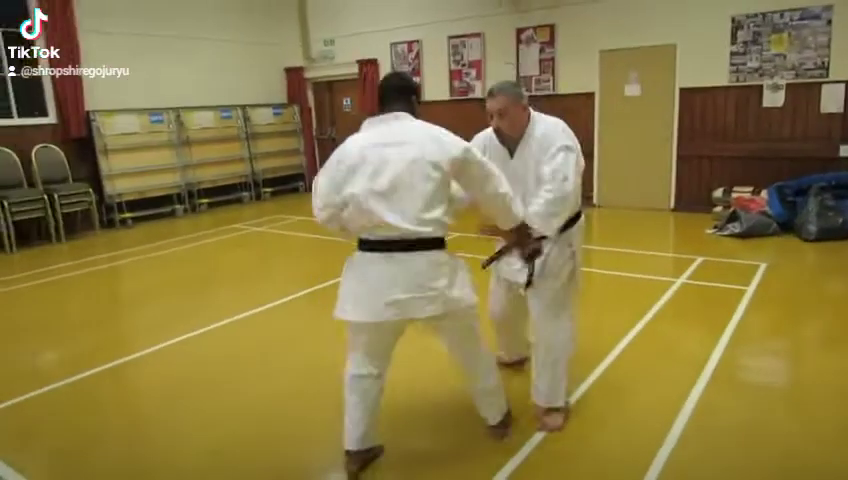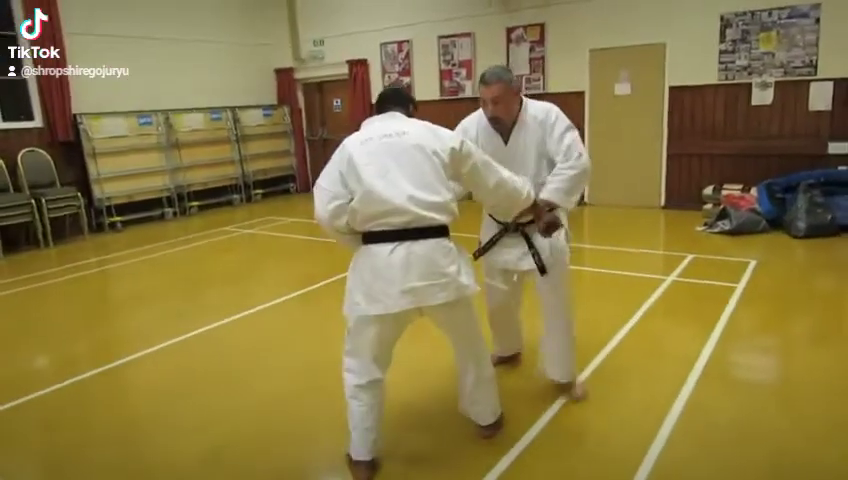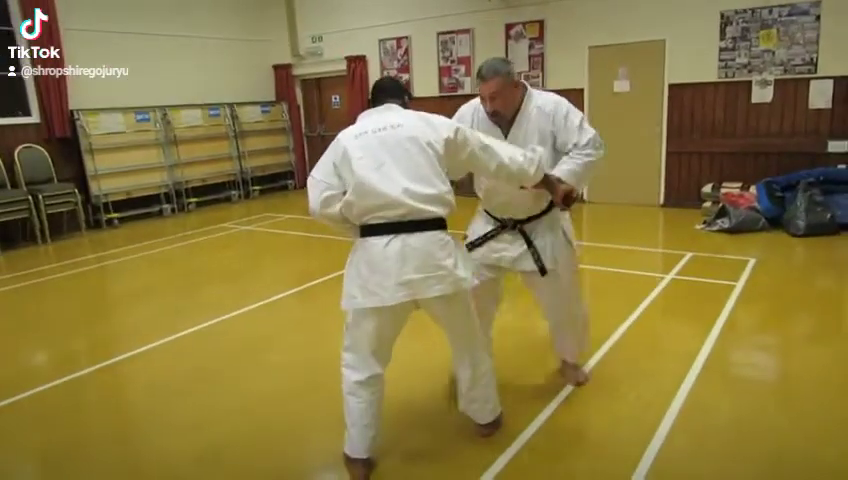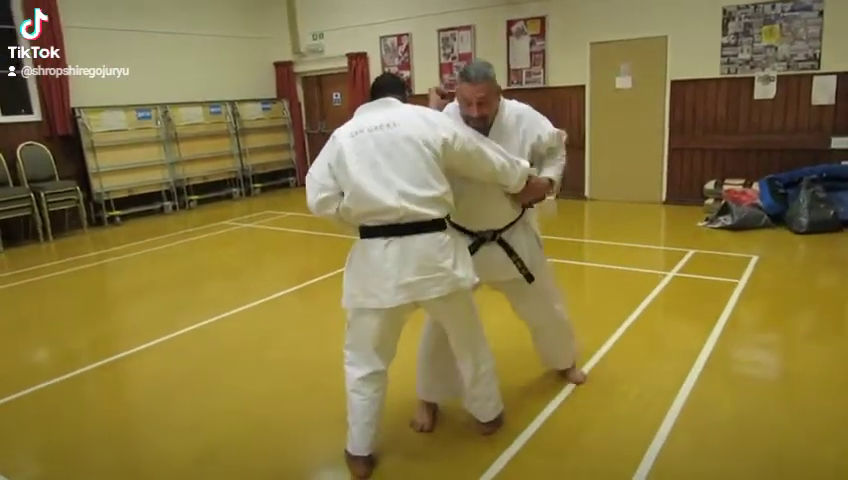
dt=0.3s
person 1, frame 1
left shoulder: (349, 147)
right shoulder: (442, 141)
left elbow: (325, 210)
right elbow: (494, 190)
right wrist: (517, 228)
left hip: (370, 270)
right hip: (428, 269)
left knee: (365, 363)
right knee: (470, 349)
right ankle: (496, 416)
person 1, frame 2
left shoulder: (351, 145)
right shoulder: (437, 135)
left elbow: (328, 211)
right elbow: (496, 180)
right wrist: (538, 209)
left hip: (378, 265)
right hip: (434, 256)
left knee: (363, 365)
right knee: (469, 343)
right ankle: (487, 417)
person 1, frame 3
left shoulder: (346, 138)
right shoulder: (434, 125)
left elbow: (321, 202)
right elbow: (500, 158)
right wrist: (550, 182)
left hip: (376, 257)
right hip: (432, 249)
left knee: (362, 360)
right knee: (467, 340)
right ankle: (485, 415)
person 1, frame 4
left shoulder: (344, 135)
right shoulder: (430, 121)
left elbow: (320, 200)
right elbow: (489, 161)
right wrist: (526, 182)
left hip: (377, 257)
right hip: (433, 249)
left knee: (365, 358)
right knee: (468, 339)
right ankle: (488, 414)
person 2, frame 1
left shoulder: (554, 135)
right shoulder: (485, 141)
left elbow: (560, 191)
left hip: (554, 239)
left knee: (550, 318)
right knee: (502, 308)
left ankle: (552, 402)
right ankle: (515, 353)
person 2, frame 2
left shoulder: (546, 117)
right shoulder: (471, 127)
left elbow: (575, 163)
left wrist: (546, 202)
left hip: (542, 227)
right hip: (498, 228)
left knee: (554, 300)
right knee: (499, 299)
left ankle: (564, 375)
right ankle: (509, 351)
person 2, frame 3
left shoulder: (552, 108)
right shoulder: (470, 114)
left elbow: (590, 146)
left wrist: (557, 181)
left hip: (543, 225)
right hip: (491, 224)
left knee: (562, 300)
right knee: (471, 293)
left ankle: (569, 359)
person 2, frame 4
left shoulder: (523, 118)
left elbow: (554, 145)
left wrist: (548, 178)
left hip: (513, 235)
left knee: (543, 305)
right knee: (442, 320)
left ankle: (564, 360)
right ankle: (429, 398)
